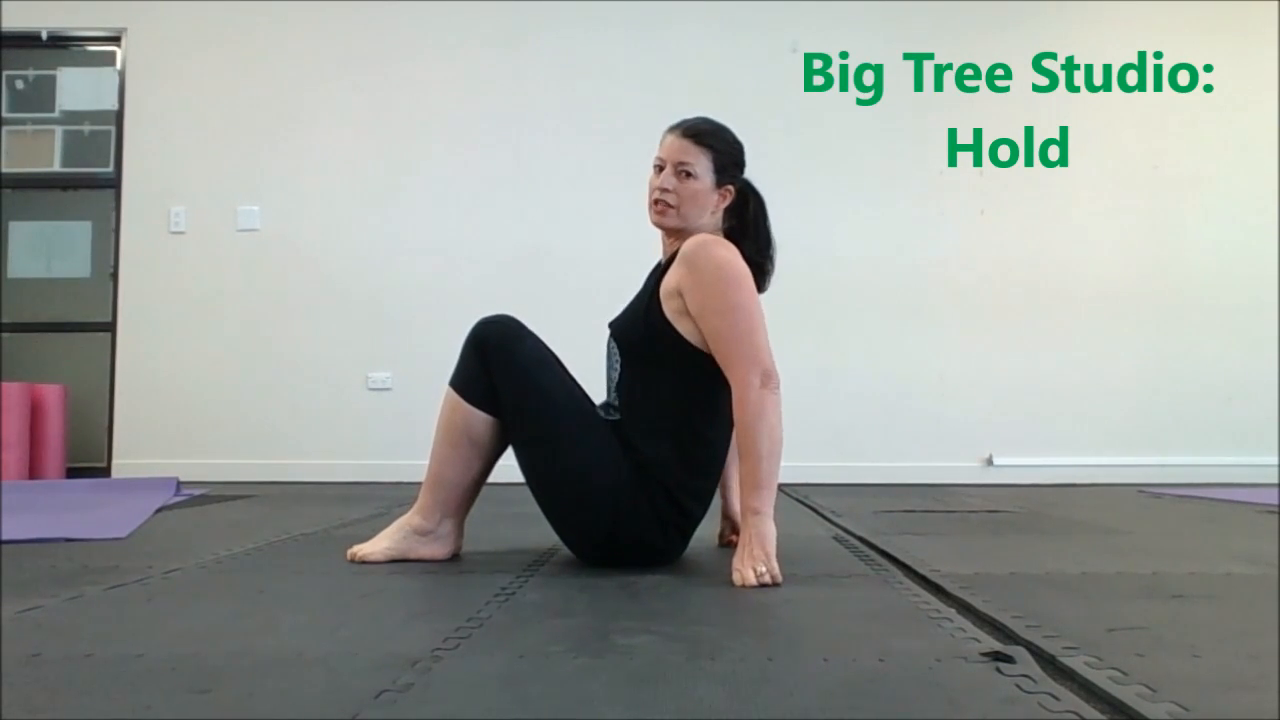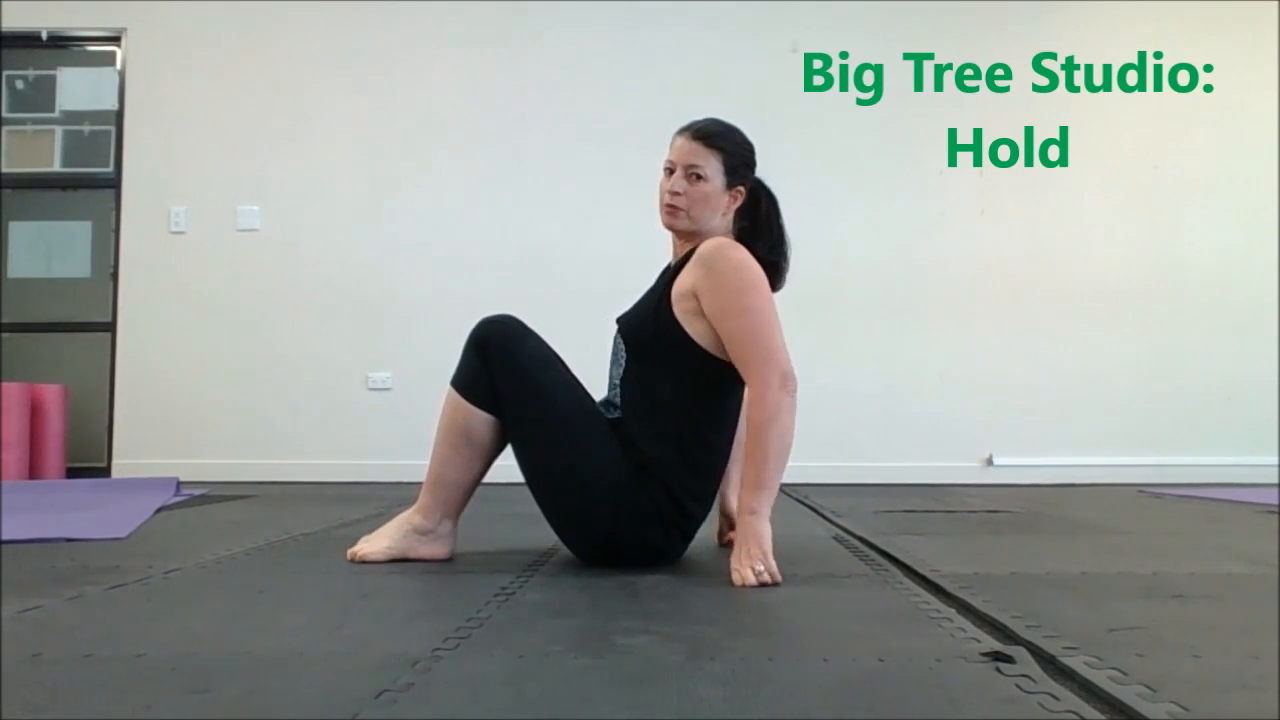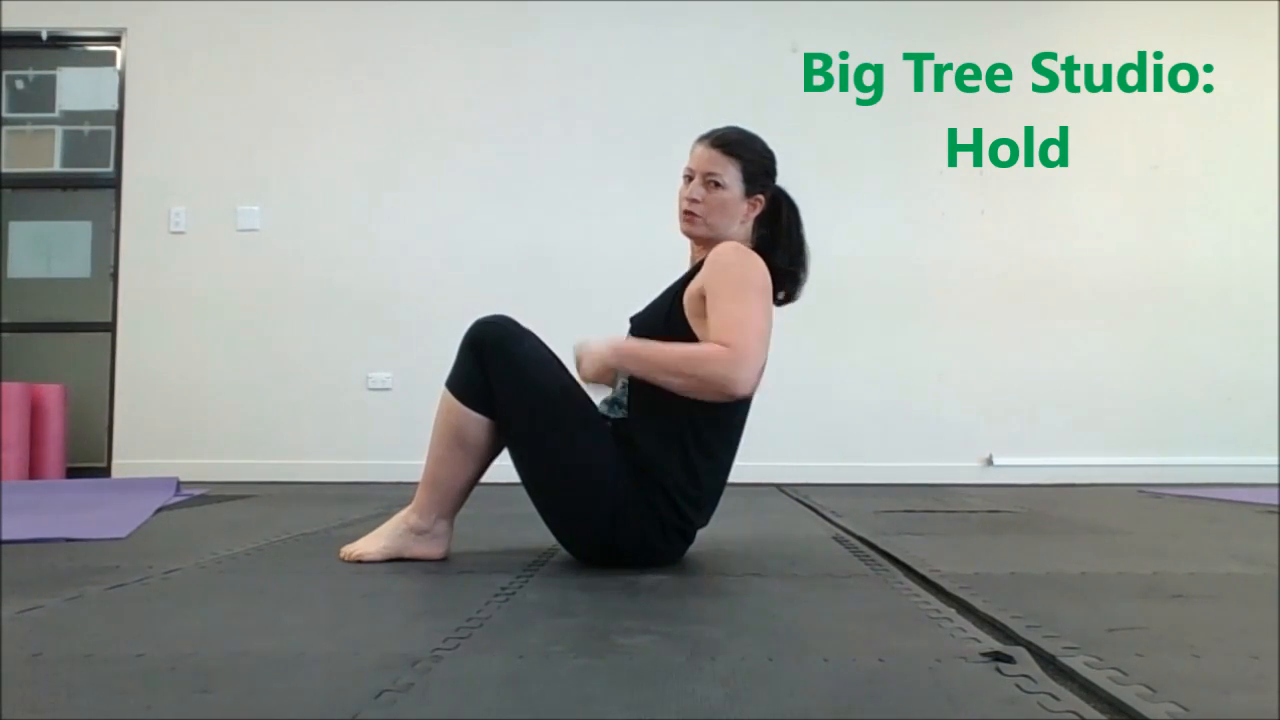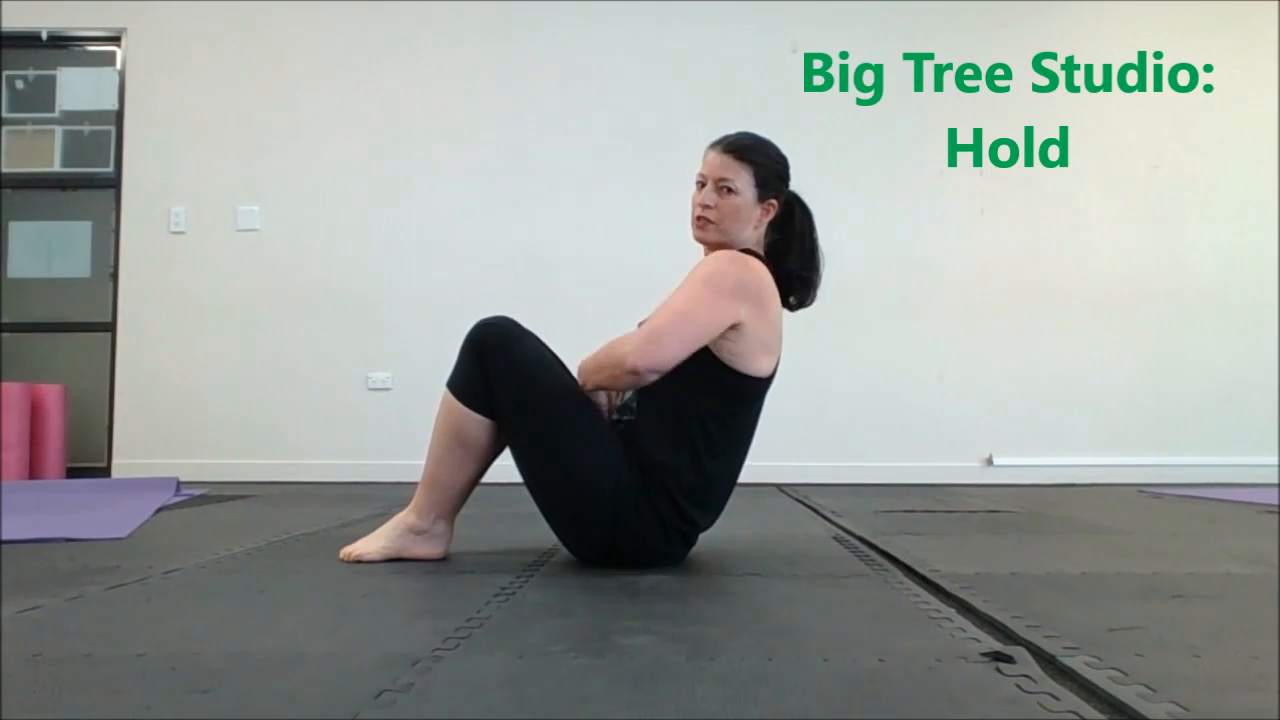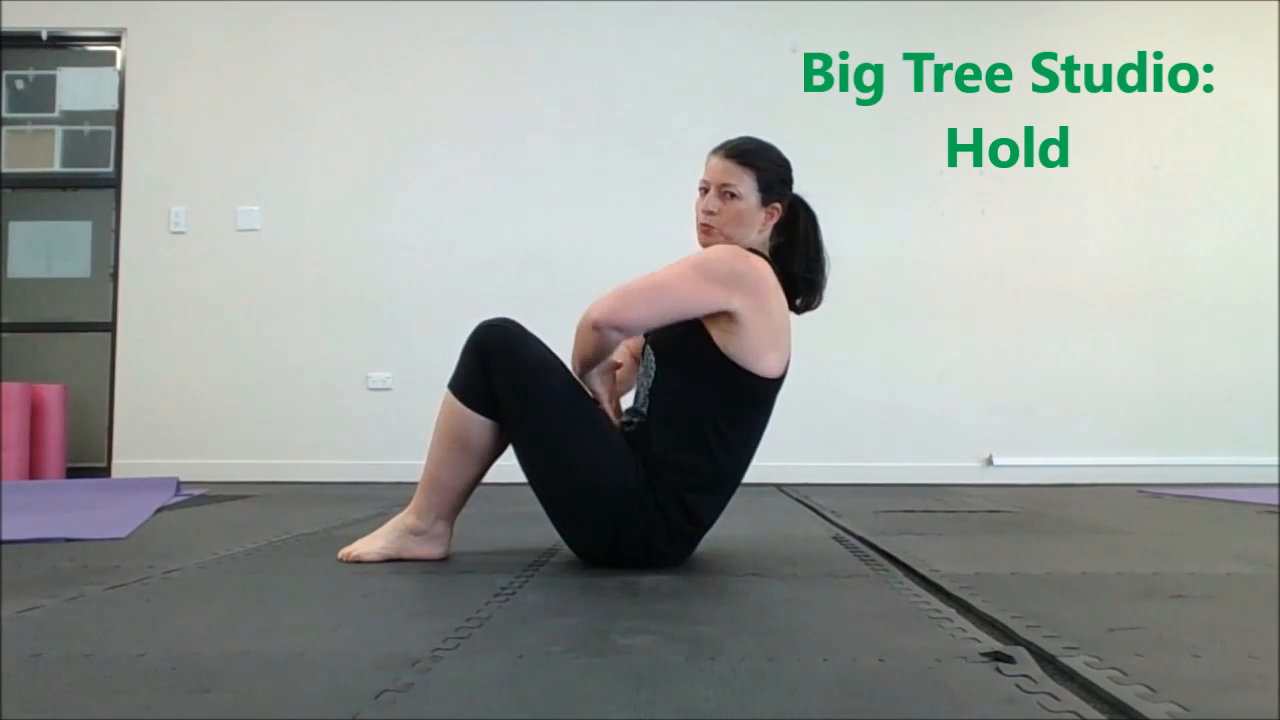
dt=0.3s
person 1, frame 1
left shoulder: (708, 258)
right shoulder: (680, 267)
left elbow: (758, 384)
right elbow: (717, 395)
left wrist: (758, 524)
right wrist: (733, 508)
left hip: (634, 517)
right hip: (637, 508)
left knee: (497, 344)
right knee: (500, 350)
left ankle: (430, 527)
right ankle: (438, 522)
person 1, frame 2
left shoulder: (722, 261)
right shoulder: (691, 268)
left elbow: (774, 383)
right elbow: (722, 393)
left wrist: (753, 518)
right wrist: (731, 503)
left hip: (635, 514)
right hip: (635, 504)
left knee: (498, 341)
right knee: (503, 352)
left ankle: (429, 526)
right ankle: (433, 518)
person 1, frame 3
left shoulder: (736, 264)
right shoulder: (711, 272)
left elbow: (732, 375)
left wrist: (620, 354)
left hip: (632, 516)
right hip: (637, 507)
left knee: (493, 343)
right knee: (503, 354)
left ankle: (424, 526)
right ankle: (429, 519)
person 1, frame 4
left shoulder: (738, 274)
right shoulder: (725, 282)
left elbow: (637, 356)
right elbow: (650, 364)
left wrist: (589, 378)
right wrist: (601, 383)
left hip: (637, 518)
right hip: (643, 511)
left knee: (495, 345)
right knee: (506, 358)
left ankle: (424, 526)
right ankle: (430, 520)
person 1, frame 5
left shoulder: (737, 270)
right shoulder: (726, 285)
left elbow: (605, 317)
right elbow: (635, 354)
left wrist: (585, 368)
right wrist: (598, 375)
left hip: (643, 517)
right hip: (650, 508)
left knee: (497, 346)
right knee: (508, 362)
left ankle: (424, 526)
right ankle: (428, 522)
